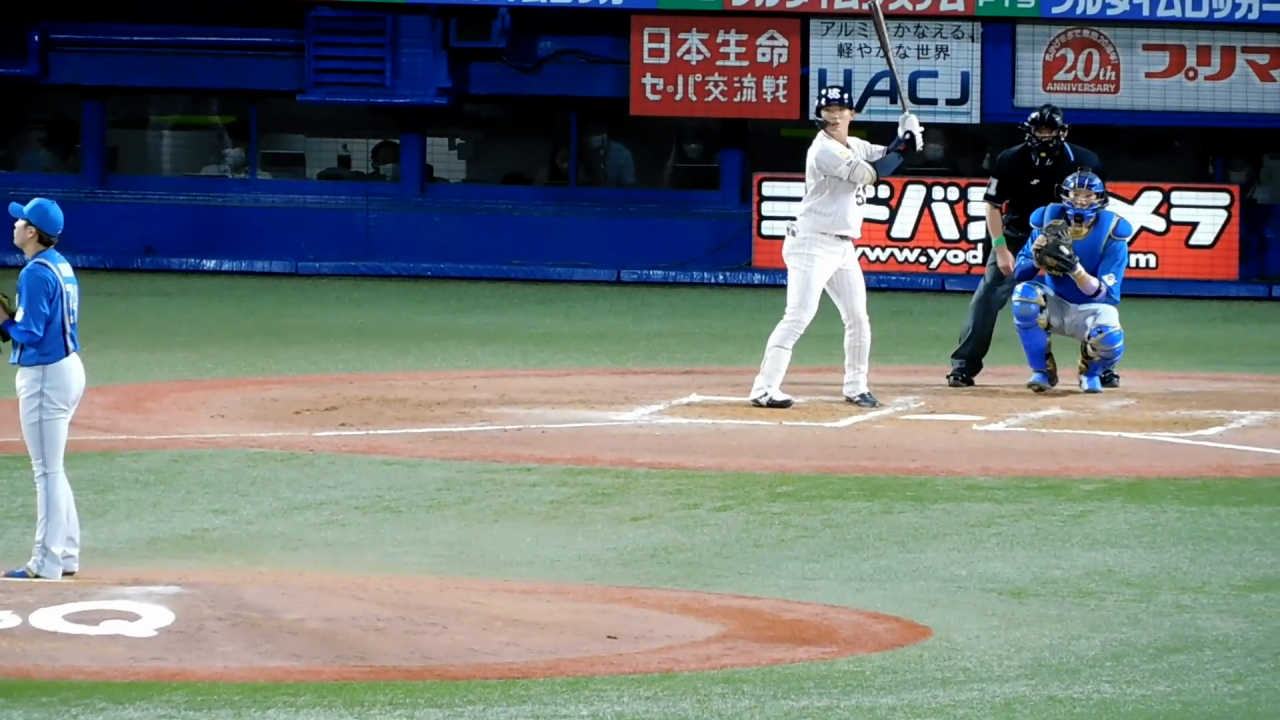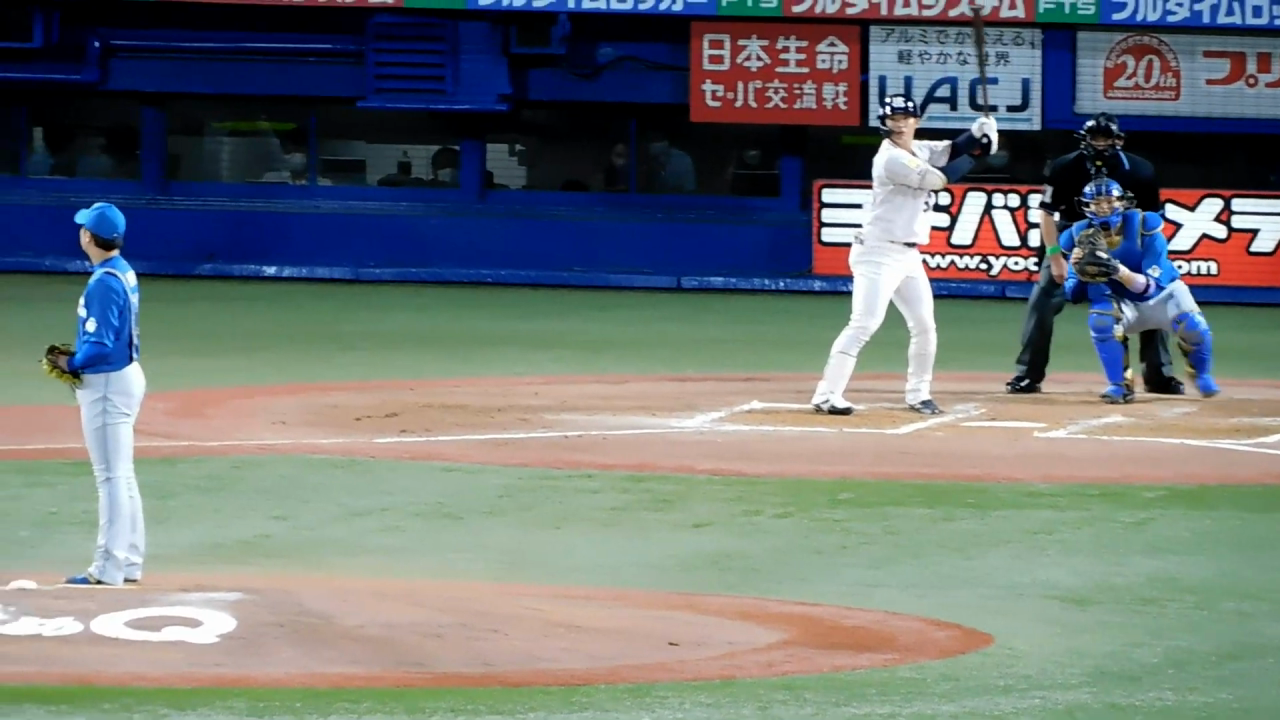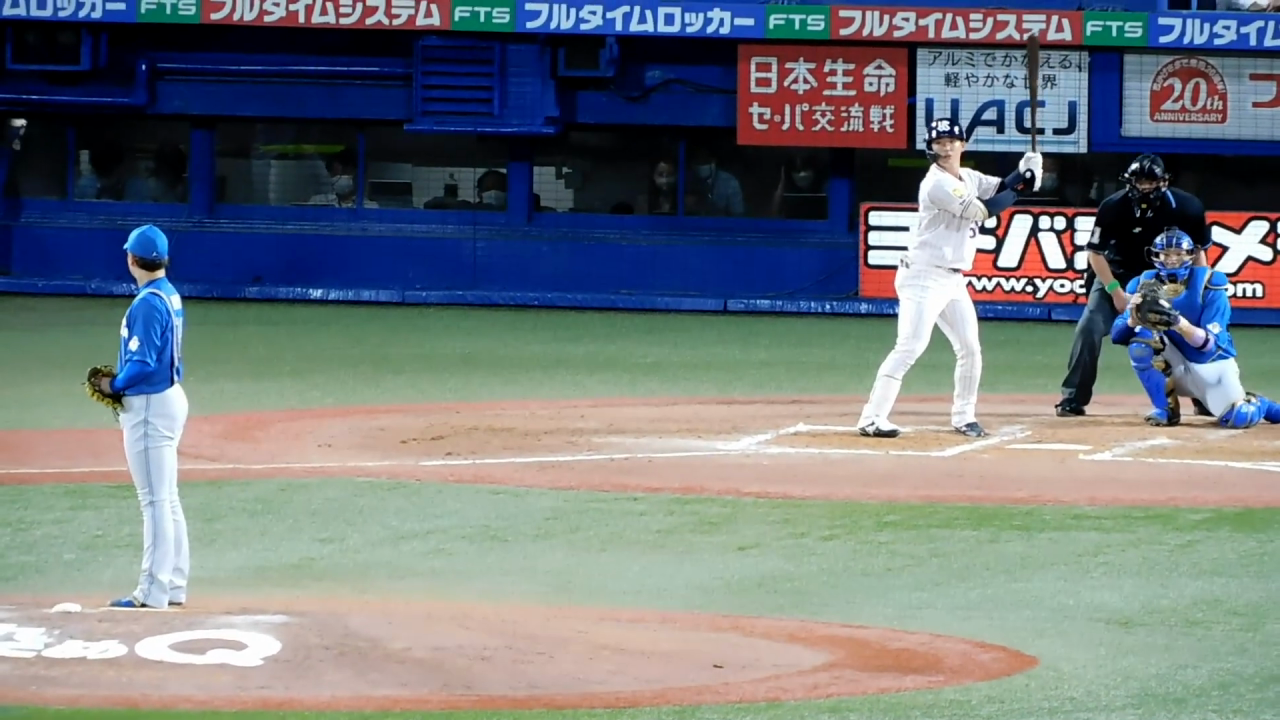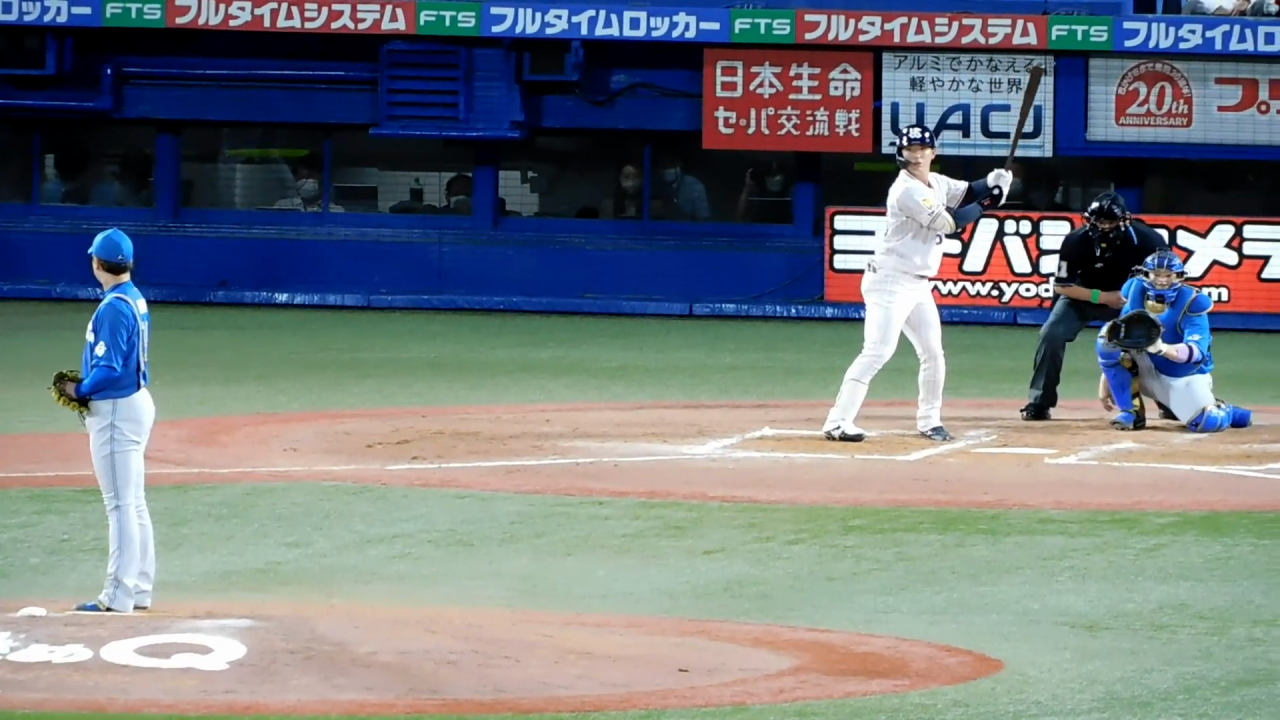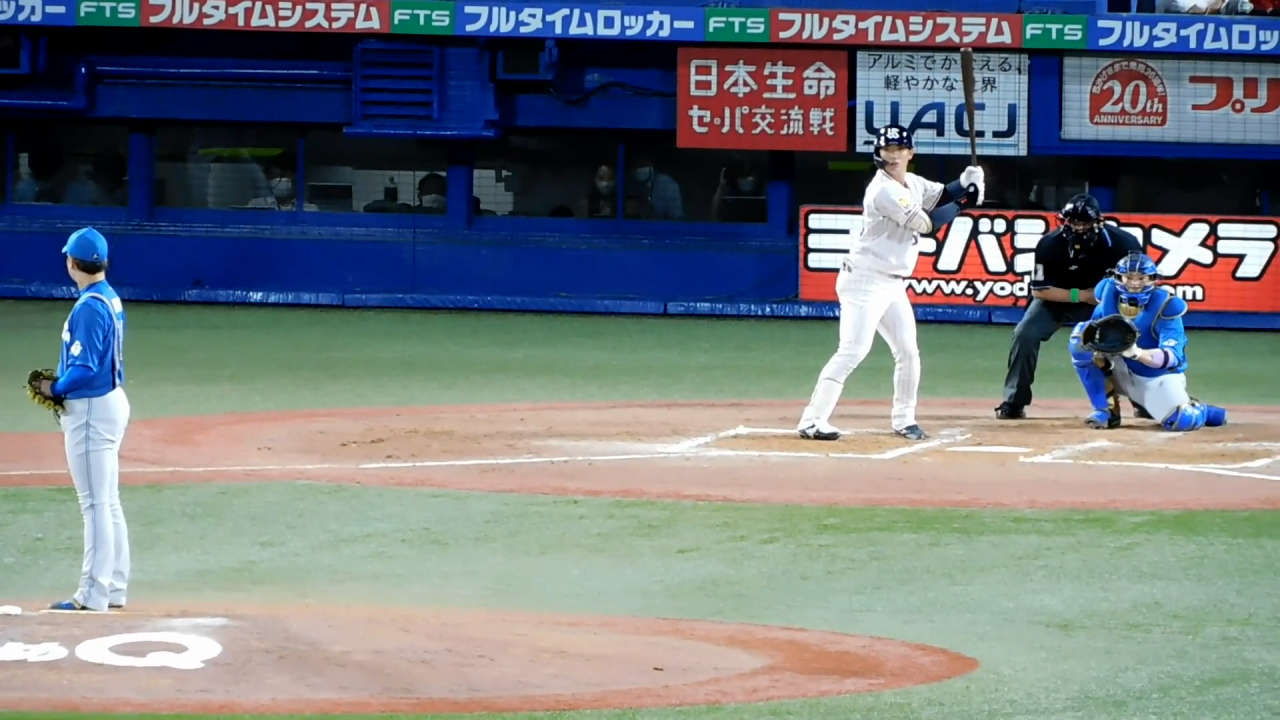
dt=0.5s
person 1, frame 1
left shoulder: (35, 273)
right shoulder: (60, 265)
left hip: (45, 376)
right hip: (66, 369)
left knee: (47, 471)
right knee: (52, 469)
left ankle: (47, 564)
right ankle: (66, 554)
person 1, frame 2
left shoulder: (103, 282)
right shoulder: (122, 272)
left elbow: (100, 345)
left wrist: (70, 364)
right wrist: (77, 358)
left hip: (107, 383)
right hip: (125, 375)
left knee: (111, 476)
right knee: (122, 475)
left ankle: (109, 569)
right ankle: (129, 561)
person 1, frame 3
left shoulder: (147, 302)
right shoulder: (170, 295)
left elbow: (142, 363)
left wrist: (113, 385)
right wrist: (122, 382)
left hip: (150, 406)
right hip: (168, 397)
left knee: (154, 500)
right knee: (167, 498)
left ankle: (153, 591)
right ankle: (174, 584)
person 1, frame 4
left shoulder: (113, 307)
right shoulder: (136, 299)
left elbow: (108, 368)
left wrist: (79, 390)
right wrist: (87, 386)
left hip: (116, 410)
right hip: (135, 401)
left knee: (120, 504)
right knee: (134, 502)
left ankle: (118, 596)
right ankle: (139, 589)
person 1, frame 5
left shoulder: (88, 307)
right shoulder: (111, 299)
left elbow: (84, 368)
left wrist: (54, 389)
right wrist: (61, 384)
left hip: (91, 410)
right hip: (109, 401)
left knee: (95, 502)
right knee: (108, 501)
left ankle: (93, 594)
right ankle: (113, 587)
person 2, frame 1
left shoulder: (854, 145)
right shoulder: (824, 150)
left elbow: (884, 156)
right elbow: (870, 174)
left wrist: (902, 137)
right wrist: (905, 148)
left hip: (843, 246)
right hip: (812, 243)
left knee: (858, 318)
right knee: (798, 316)
left ankle: (856, 387)
right ankle: (764, 389)
person 2, frame 2
left shoulder: (919, 150)
right shoulder: (891, 159)
left elbow: (952, 149)
right elbow: (940, 178)
left wrist: (977, 133)
right wrist: (977, 152)
left hip: (909, 254)
right hip: (879, 253)
left knee: (924, 326)
right knee: (863, 324)
left ankle: (918, 393)
right ankle: (827, 395)
person 2, frame 3
left shoulder: (968, 177)
right shoulder: (937, 183)
left elbow: (999, 188)
right elbow: (983, 211)
left wrist: (1022, 171)
right wrist: (1022, 187)
left hip: (953, 278)
right hip: (924, 275)
left knee: (970, 349)
right knee: (909, 347)
left ankle: (964, 416)
right ankle: (873, 418)
person 2, frame 4
left shoulder: (936, 182)
right shoulder: (906, 190)
left elbow: (967, 193)
right elbow: (949, 223)
left wrist: (991, 183)
right wrist: (987, 203)
left hip: (918, 283)
right hip: (890, 280)
left knee: (933, 353)
right knee: (877, 352)
left ankle: (928, 420)
right ankle: (837, 422)
person 2, frame 5
left shoulder: (912, 183)
right shoulder: (883, 190)
left elbow: (942, 195)
right elbow: (927, 223)
left wrist: (964, 183)
right wrist: (964, 201)
left hip: (893, 283)
right hip: (865, 280)
left knee: (908, 353)
right knee: (852, 351)
left ankle: (904, 419)
right ankle: (813, 421)
person 3, frame 1
left shoulder: (1085, 162)
right shoulder: (1010, 160)
right elbow: (993, 207)
right wrist: (1001, 249)
right hip: (1017, 236)
right knee: (989, 295)
right ankle: (963, 366)
person 3, frame 2
left shoulder: (1139, 171)
right shoulder: (1065, 168)
right elbow: (1047, 214)
right wrist: (1055, 257)
right knee: (1042, 302)
left ankle: (1160, 375)
right ankle: (1028, 374)
person 3, frame 3
left shoulder: (1187, 206)
right shoulder: (1113, 207)
left elbow: (1196, 251)
right elbow: (1095, 253)
right wrist: (1116, 292)
right hip: (1118, 274)
right knee: (1090, 326)
right ankle: (1073, 398)
person 3, frame 4
left shoulder: (1149, 241)
right shoulder: (1076, 242)
right elbow: (1061, 286)
right wrist: (1102, 297)
right hip: (1084, 295)
right knee: (1051, 334)
right ankle: (1039, 403)
person 3, frame 5
left shoulder: (1123, 243)
right shoulder: (1049, 245)
right elbow: (1038, 290)
right wrist: (1080, 295)
right hip: (1057, 298)
right knee: (1025, 334)
right ankle: (1013, 402)
person 4, frame 1
left shoulder: (1112, 233)
right shoulder: (1048, 221)
left elbow: (1104, 293)
right elbow: (1019, 275)
left wrist: (1076, 270)
right wrist: (1036, 260)
left hip: (1094, 309)
right hip: (1056, 304)
left knee: (1110, 341)
right knee: (1024, 293)
left ankle: (1090, 371)
right ankle: (1043, 371)
person 4, frame 2
left shoulder: (1144, 229)
right shoulder: (1081, 237)
left elbow: (1151, 287)
right elbow: (1074, 296)
left wrist: (1118, 270)
right wrist: (1079, 273)
left hip: (1162, 295)
right hip: (1124, 302)
left knee: (1194, 326)
right knee: (1100, 317)
left ankle: (1200, 373)
right ankle: (1119, 384)
person 4, frame 3
left shoulder: (1209, 285)
right shoulder: (1146, 286)
left elbow: (1211, 342)
right elbow: (1118, 335)
left wrist: (1179, 323)
right wrist: (1133, 317)
left hip: (1213, 365)
right hip: (1176, 367)
left knee: (1239, 418)
right knee: (1140, 337)
left ankle: (1260, 405)
right ankle: (1165, 409)
person 4, frame 4
left shoulder: (1191, 304)
right shoulder: (1136, 295)
left elbow: (1197, 352)
right elbow: (1114, 342)
left wrist: (1161, 348)
right wrist: (1106, 378)
left hip: (1185, 378)
right hip: (1148, 373)
left knee: (1208, 423)
right knee: (1109, 332)
left ankle: (1227, 412)
right ankle: (1130, 412)
person 4, frame 5
left shoulder: (1165, 307)
right shoulder: (1108, 297)
left elbow: (1173, 358)
left wrist: (1136, 353)
left hip: (1159, 377)
right hip: (1122, 373)
left knee: (1183, 421)
right knee: (1081, 333)
left ankle: (1201, 411)
right ankle: (1105, 410)
